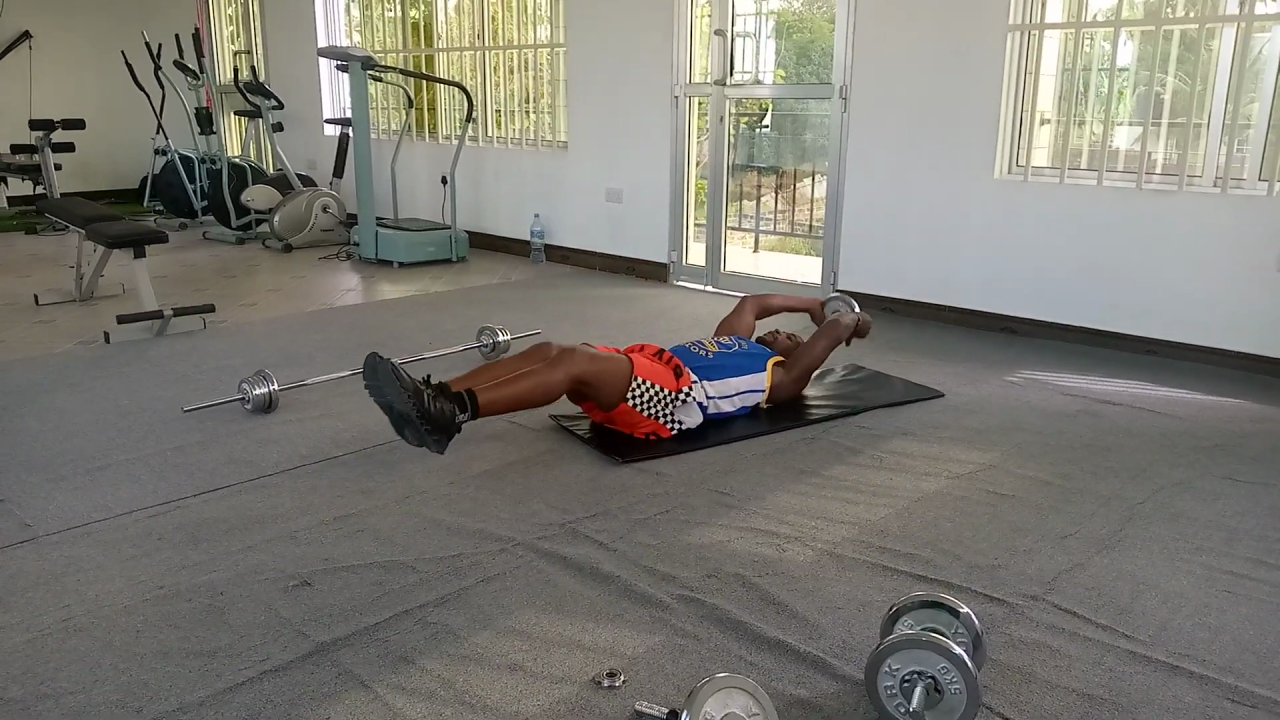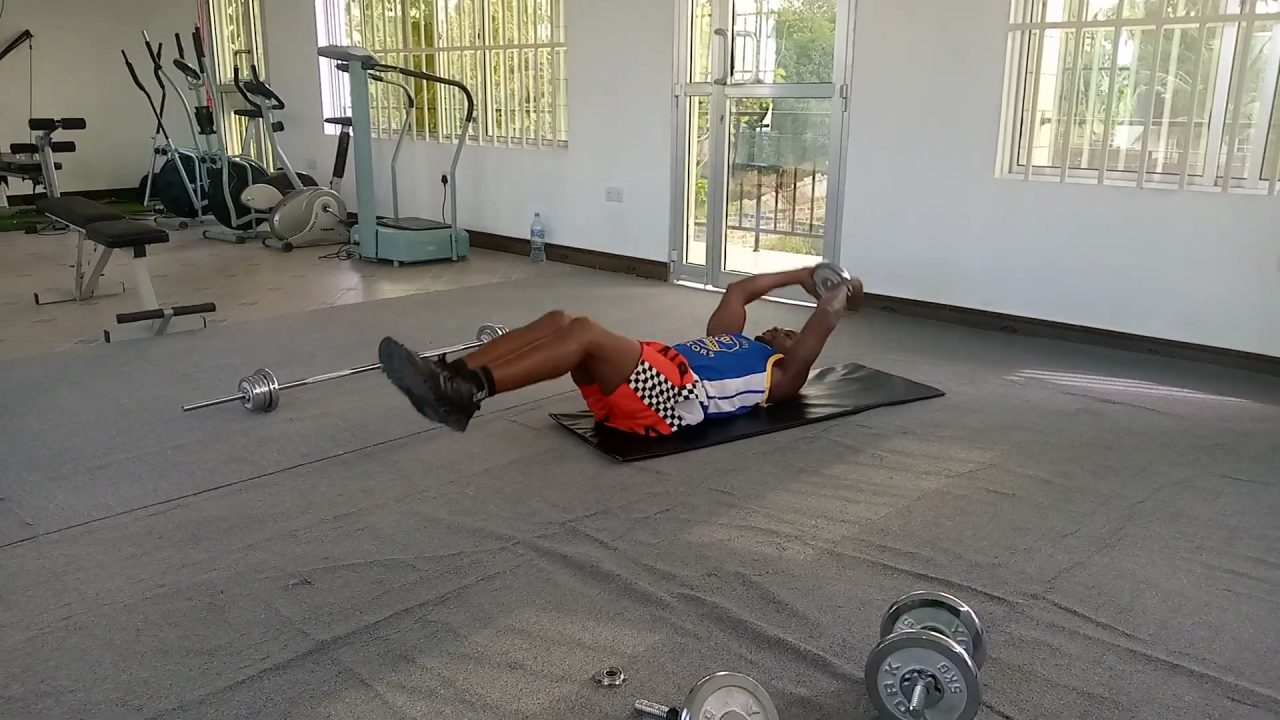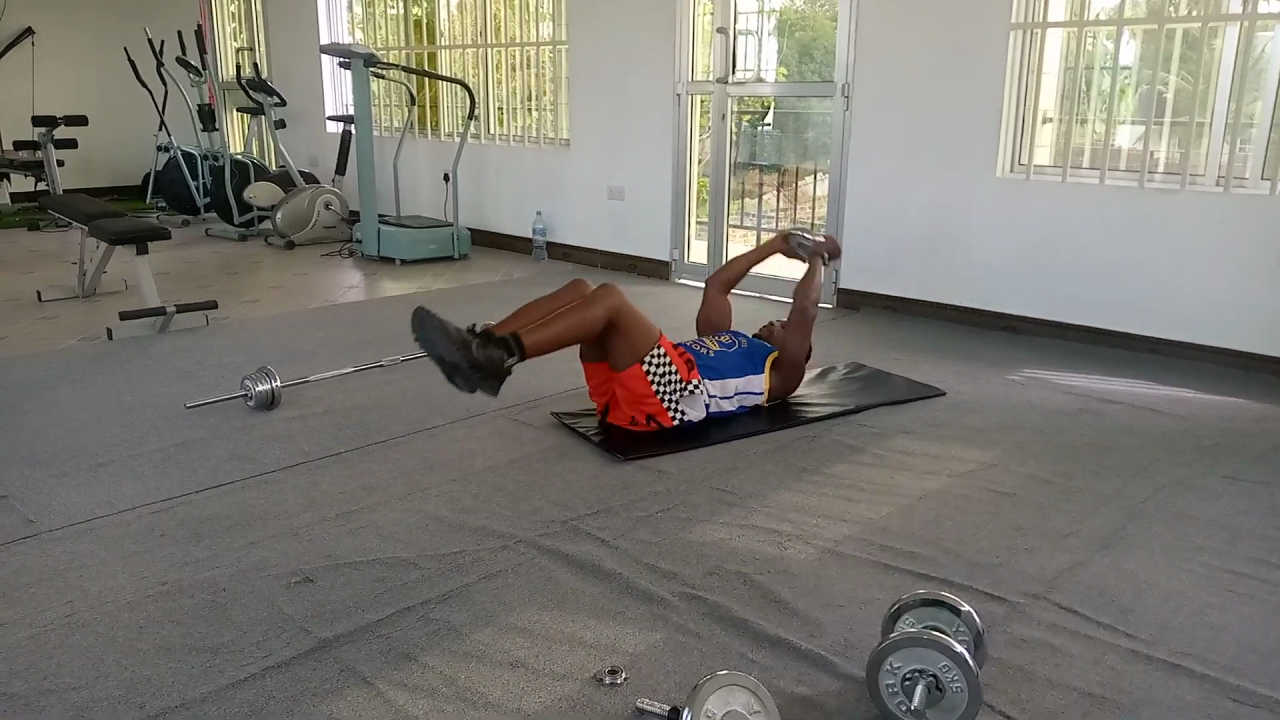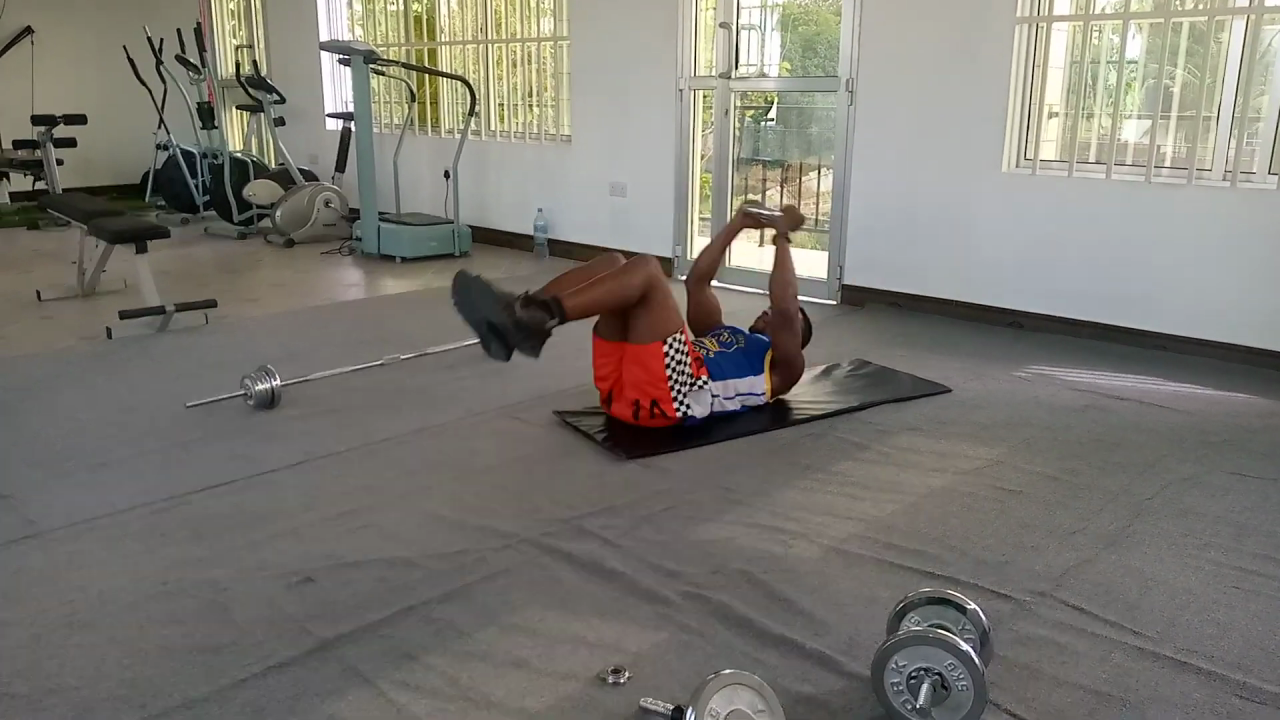
dt=0.1s
person 1, frame 1
left shoulder: (780, 374)
right shoulder: (739, 346)
left elbow: (828, 334)
right elbow: (753, 303)
right wrist: (813, 304)
left hip: (670, 405)
left knee: (574, 358)
right knee: (549, 352)
left ankle: (451, 412)
right ankle: (438, 395)
person 1, frame 2
left shoulder: (781, 376)
right shoulder: (732, 341)
left elbow: (821, 322)
right elbow: (738, 290)
left wrist: (840, 294)
right wrist: (801, 275)
left hip: (671, 399)
right hip: (650, 368)
left knee: (584, 331)
right knee: (557, 321)
left ankle: (468, 391)
right ankle: (454, 373)
person 1, frame 3
left shoulder: (782, 371)
right shoulder: (728, 342)
left elbow: (804, 316)
right elbow: (718, 285)
left wrist: (817, 263)
right wrist: (772, 246)
left hip: (667, 404)
right hip: (620, 394)
left knee: (607, 296)
right knee: (580, 288)
left ankle: (497, 356)
right ankle: (483, 350)
person 1, frame 4
left shoulder: (782, 367)
right shoulder: (722, 334)
left elbow: (786, 310)
right elbow: (698, 279)
left wrist: (782, 241)
right wrist: (735, 226)
left hip: (671, 397)
right hip: (623, 387)
left knee: (645, 267)
right knee: (612, 263)
left ankle: (537, 321)
right ankle: (522, 312)
